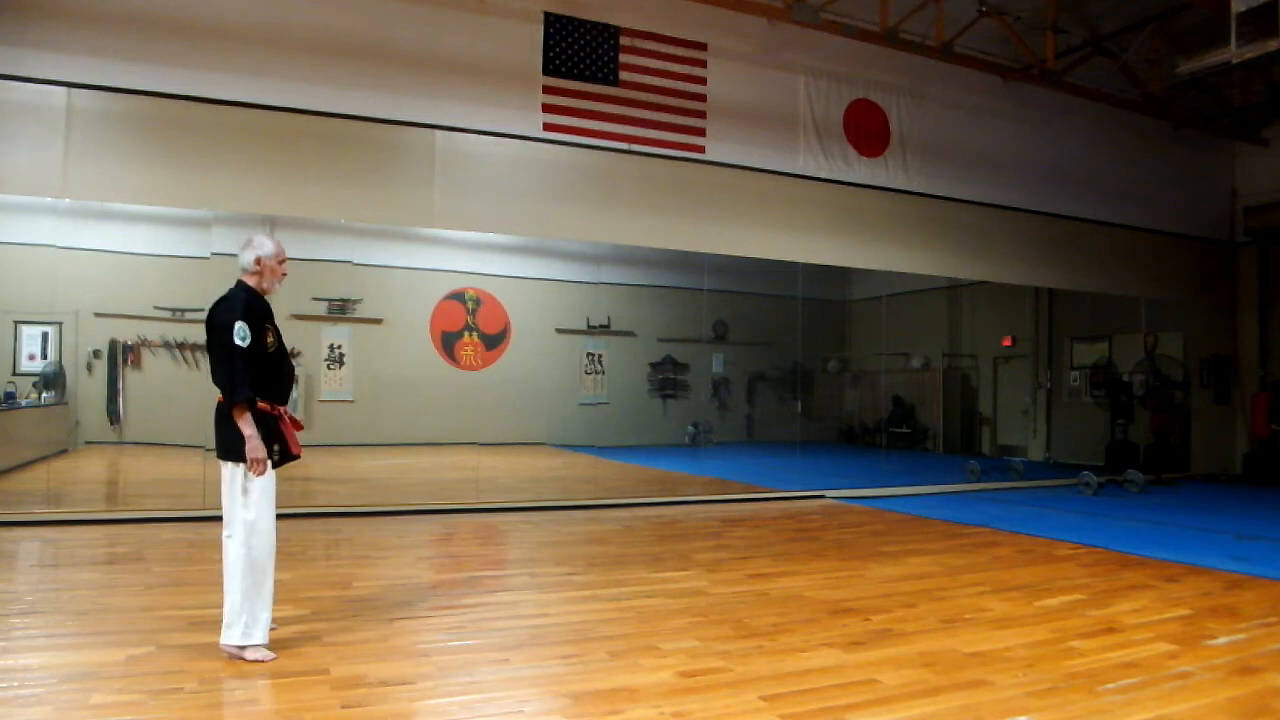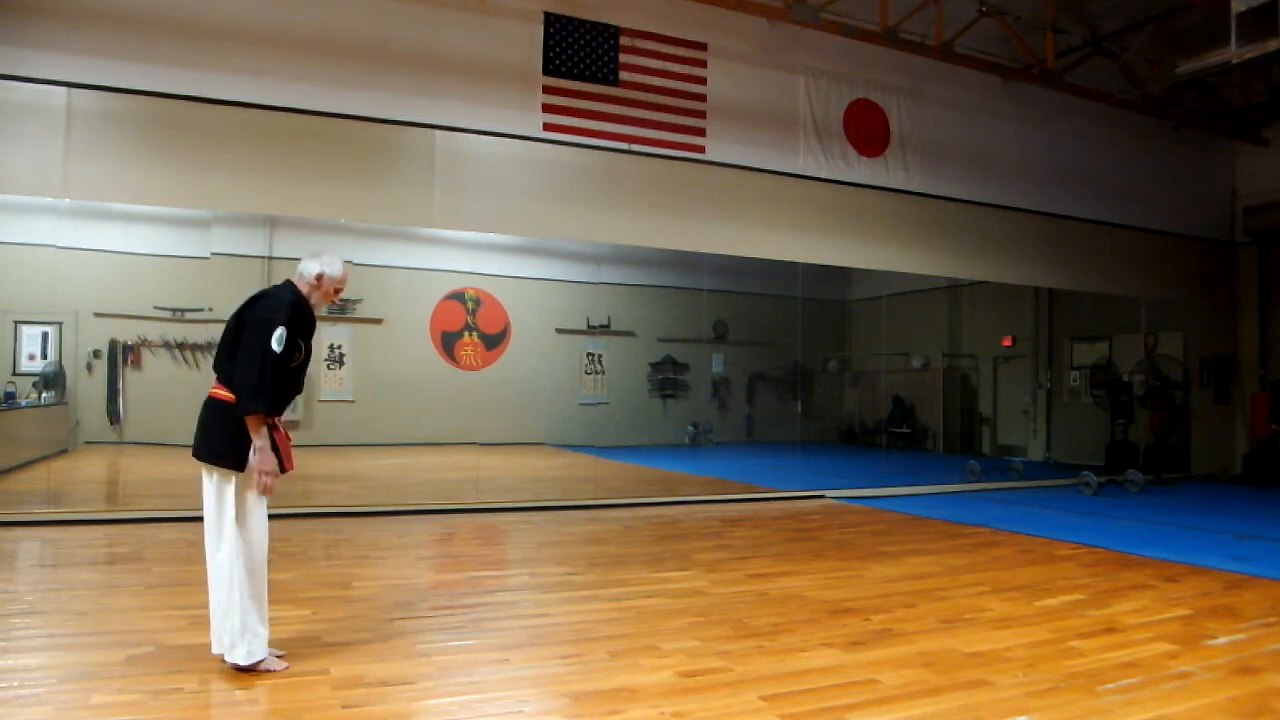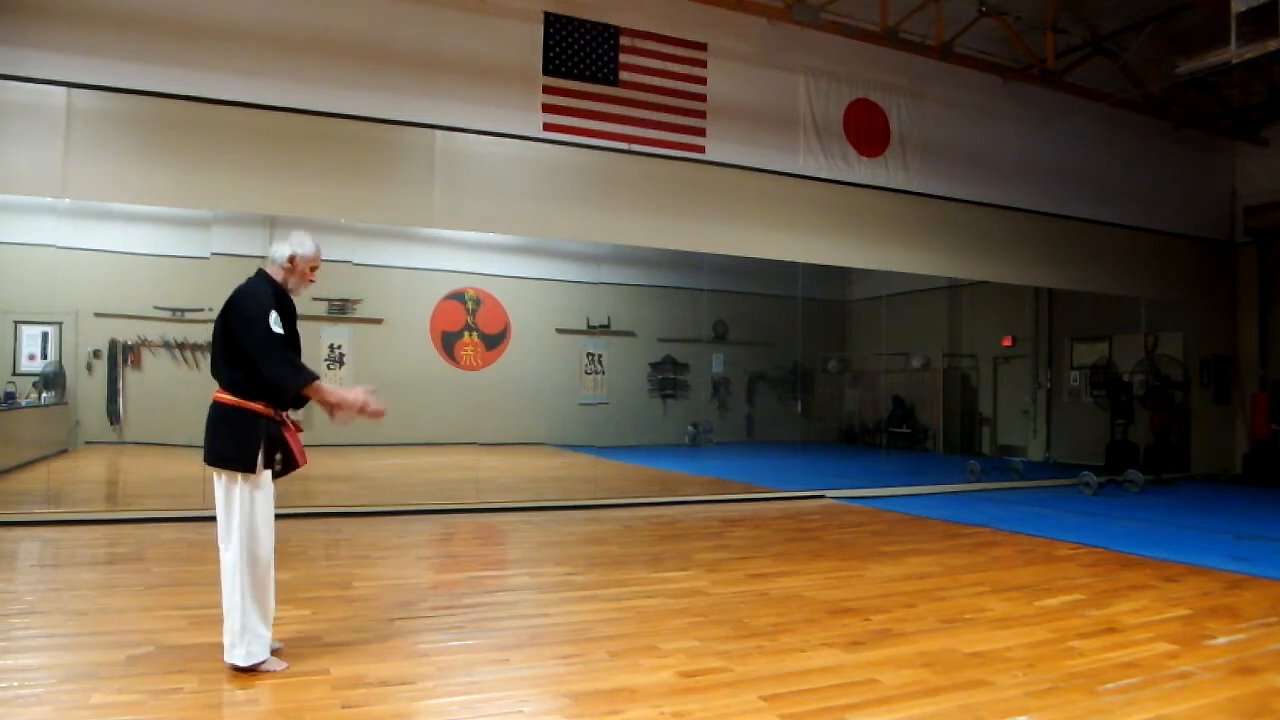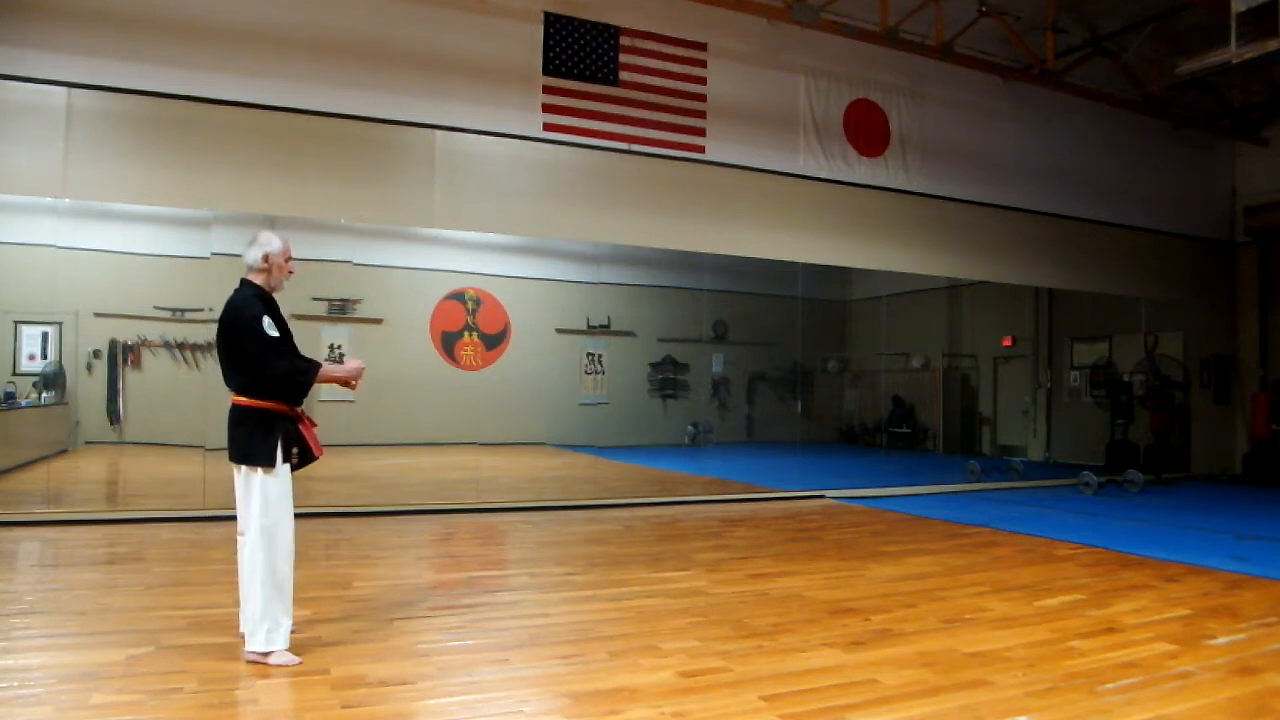
dt=1s
person 1, frame 1
left shoulder: (254, 305)
right shoulder: (235, 307)
right elbow: (233, 381)
left wrist: (275, 418)
right wrist: (252, 436)
left hip: (258, 424)
right hip: (246, 430)
left knee: (249, 526)
right knee: (251, 527)
left ankle: (245, 618)
right ankle: (241, 633)
person 1, frame 2
left shoulder: (289, 308)
right shoulder: (279, 307)
right elbow: (251, 381)
left wrist: (263, 440)
right wrist: (261, 447)
left hip: (230, 429)
right hip: (236, 432)
left knee: (235, 538)
right knee: (242, 538)
left ankle: (241, 640)
right ankle: (244, 648)
person 1, frame 3
left shoulder: (265, 298)
right shoulder: (256, 301)
left elbow: (277, 367)
right elbow: (278, 367)
left wrist: (325, 396)
right wrist: (341, 397)
left hip: (245, 428)
right hip: (243, 431)
left knee: (250, 536)
right knee: (247, 539)
left ankle: (250, 634)
right ankle: (247, 650)
person 1, frame 4
left shoulder: (253, 304)
right shoulder: (248, 307)
left elbow: (278, 365)
right elbow: (282, 367)
left wrist: (332, 373)
right wrist: (338, 372)
left hip: (261, 426)
right hip: (261, 429)
left knee: (259, 528)
right knee: (267, 530)
left ankle: (260, 624)
right ankle: (263, 640)
